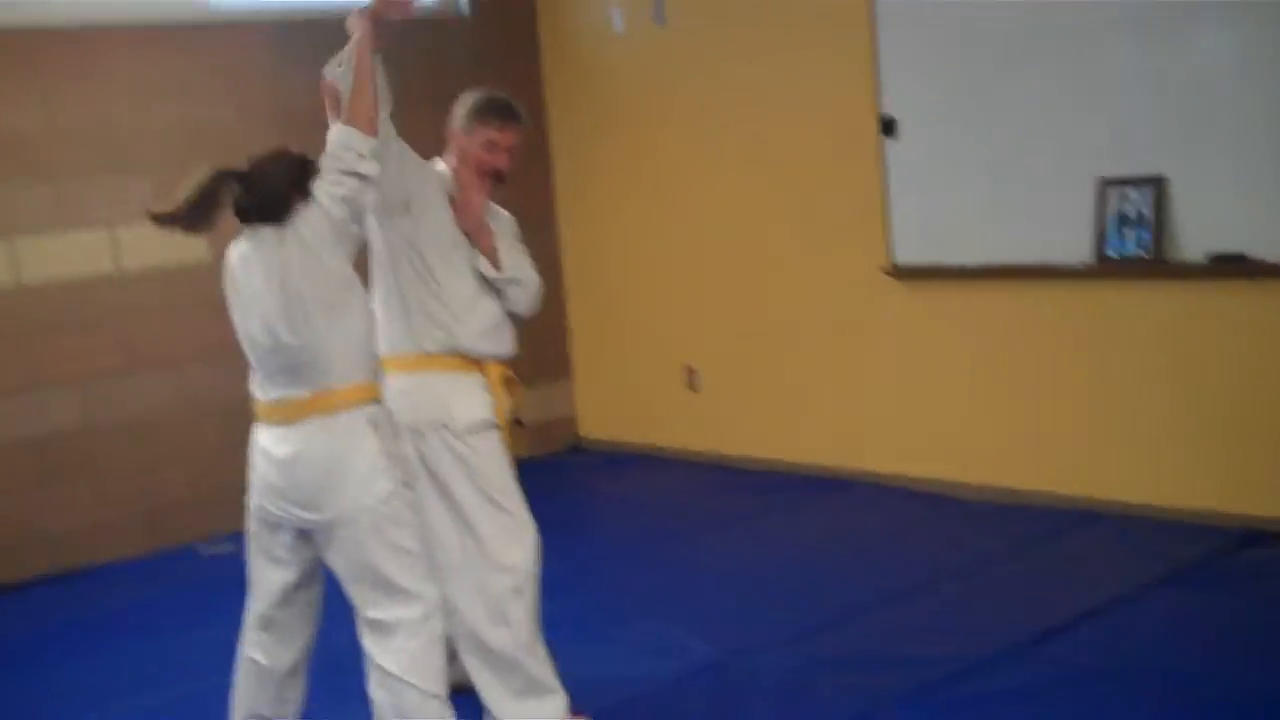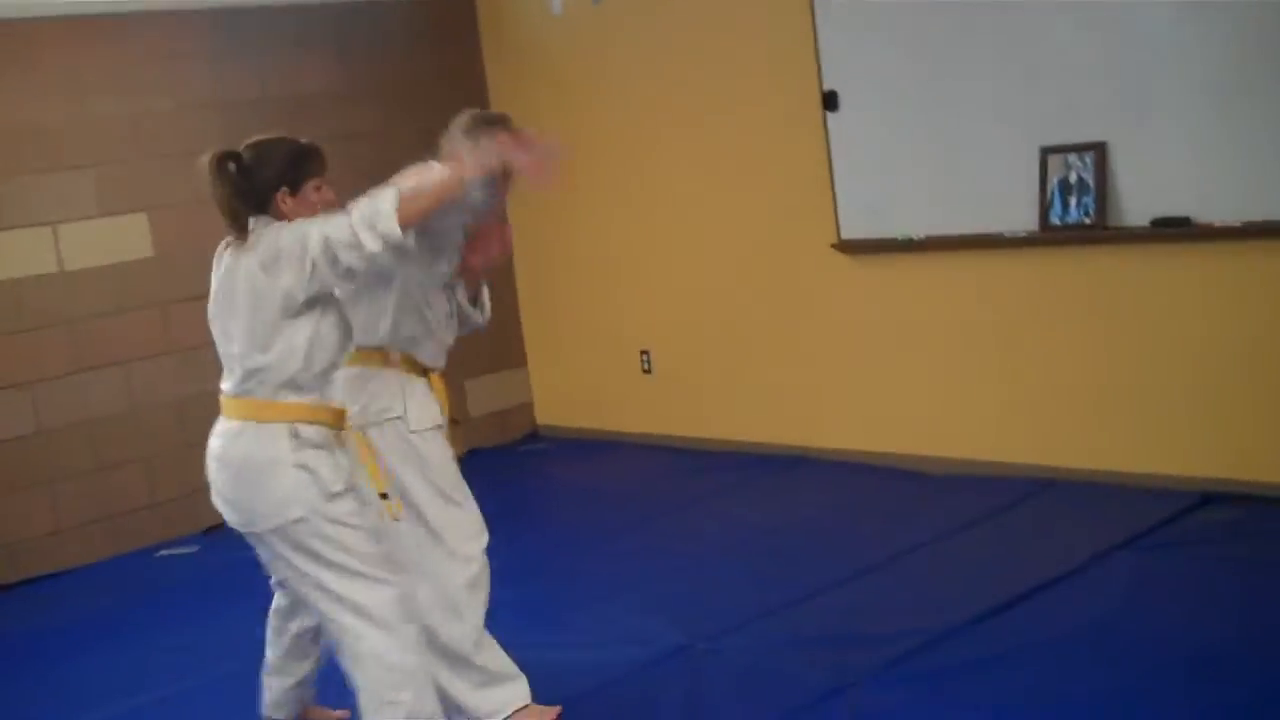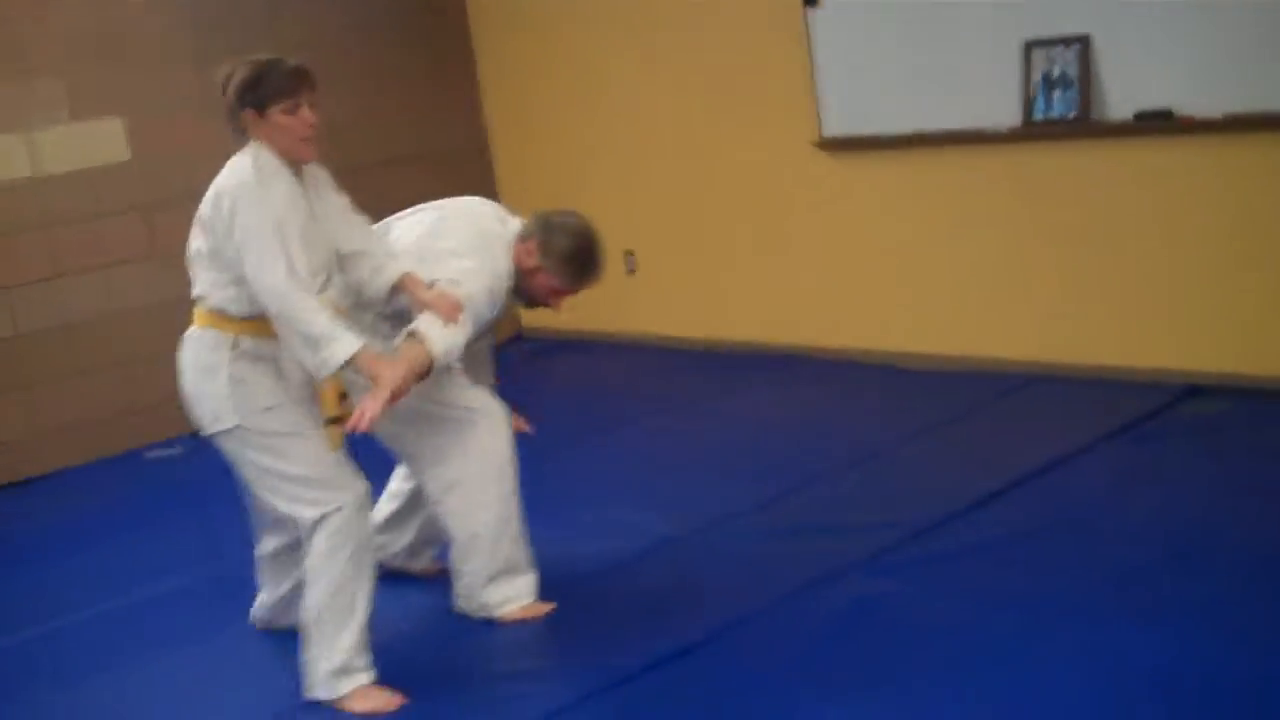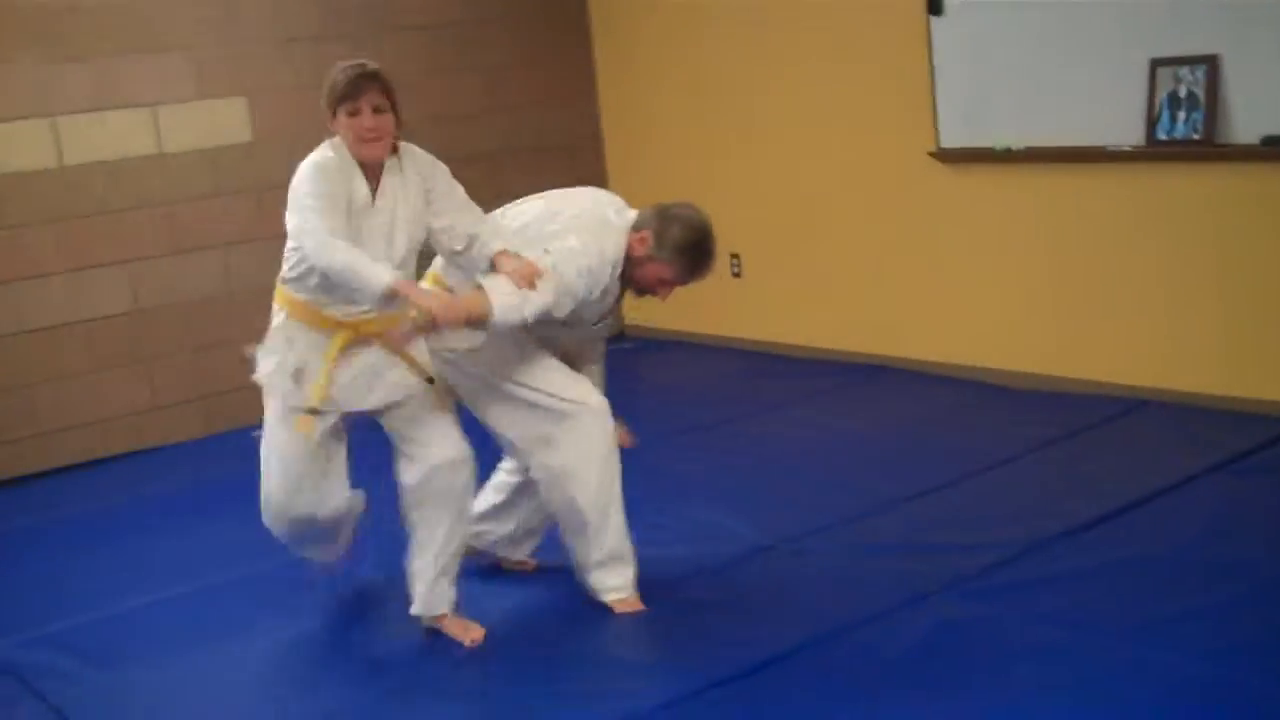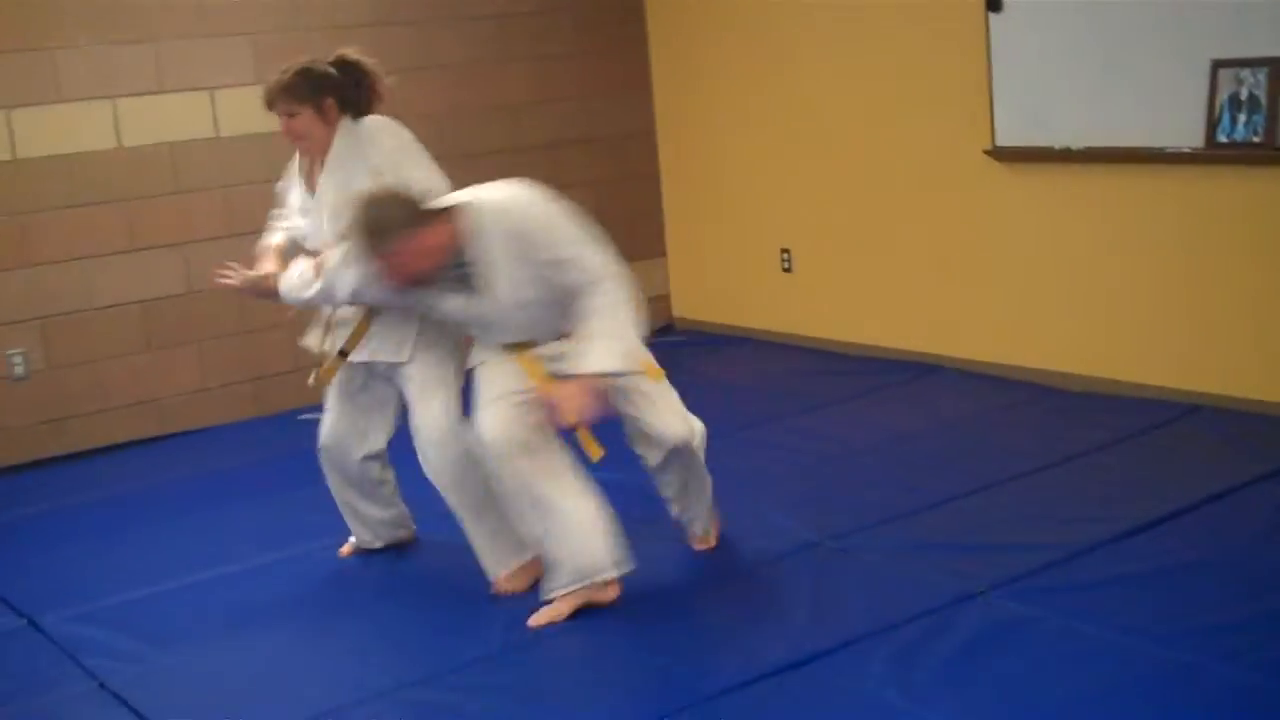
dt=0.4s
person 1, frame 1
left shoulder: (243, 259)
right shoulder: (312, 243)
right elbow: (354, 153)
right wrist: (362, 39)
left hip: (279, 455)
right hip: (344, 450)
left knee: (275, 619)
right knee: (403, 607)
person 1, frame 2
left shoulder: (243, 251)
right shoulder: (284, 250)
left elbow: (357, 238)
right elbow: (374, 224)
right wrist: (478, 162)
left hip: (245, 450)
right hip: (281, 459)
left knee: (305, 584)
right knee: (374, 606)
person 1, frame 3
left shoulder: (303, 173)
right shoulder: (249, 187)
left elbow: (354, 244)
right elbow: (286, 294)
left wrist: (419, 290)
right wrist: (372, 360)
left hip: (275, 359)
right hip: (239, 366)
left knee: (289, 499)
right knee: (334, 501)
left ankle: (281, 603)
person 1, frame 4
left shoulder: (416, 166)
right shoulder: (320, 172)
left elbow: (464, 228)
right elbow: (327, 249)
left wrist: (505, 261)
right wrist: (406, 291)
left hip: (385, 340)
right hip: (309, 343)
left knee: (441, 459)
right knee: (291, 498)
left ankle: (438, 601)
right ankle: (332, 532)
person 1, frame 5
left shoulder: (376, 138)
right shoulder: (304, 161)
right elbow: (290, 222)
right wrist: (271, 260)
left hip: (417, 310)
right hip: (364, 313)
left knee: (440, 436)
right knee: (339, 440)
left ankle: (510, 552)
right ankle: (382, 527)
person 2, frame 1
left shoulder: (497, 221)
right shoulder: (409, 186)
left elbow: (525, 296)
right elbow: (353, 92)
left wrist: (478, 230)
left hip: (469, 397)
right hip: (431, 399)
left knee: (447, 543)
right knee: (498, 547)
person 2, frame 2
left shoulder: (446, 207)
left elbow: (456, 317)
left wrist: (473, 279)
left hip: (369, 388)
right hip: (379, 395)
left knee: (412, 536)
right knee: (448, 541)
person 2, frame 3
left shoulder: (498, 228)
right shoulder: (480, 268)
left elbow: (466, 332)
right elbow: (439, 330)
left wrist: (485, 396)
left hip: (369, 320)
left knee: (452, 432)
right knee: (475, 430)
left ankle: (389, 549)
right ankle: (496, 588)
person 2, frame 4
left shoulder: (616, 224)
right shoulder: (588, 254)
left elbow: (583, 315)
right elbow: (519, 290)
left wrist: (588, 389)
right wrist: (435, 316)
left hip: (512, 329)
right hip: (461, 331)
left knee: (552, 433)
right knee: (578, 424)
left ankle: (485, 536)
right ankle: (608, 577)
person 2, frame 5
left shoulder: (522, 214)
right shoulder: (396, 269)
left elbow: (607, 288)
right elbow: (331, 279)
left wrist: (590, 376)
left hip: (580, 332)
right hip: (506, 344)
left knee: (666, 430)
right knee: (506, 438)
left ankle: (695, 513)
right ankle: (591, 574)
